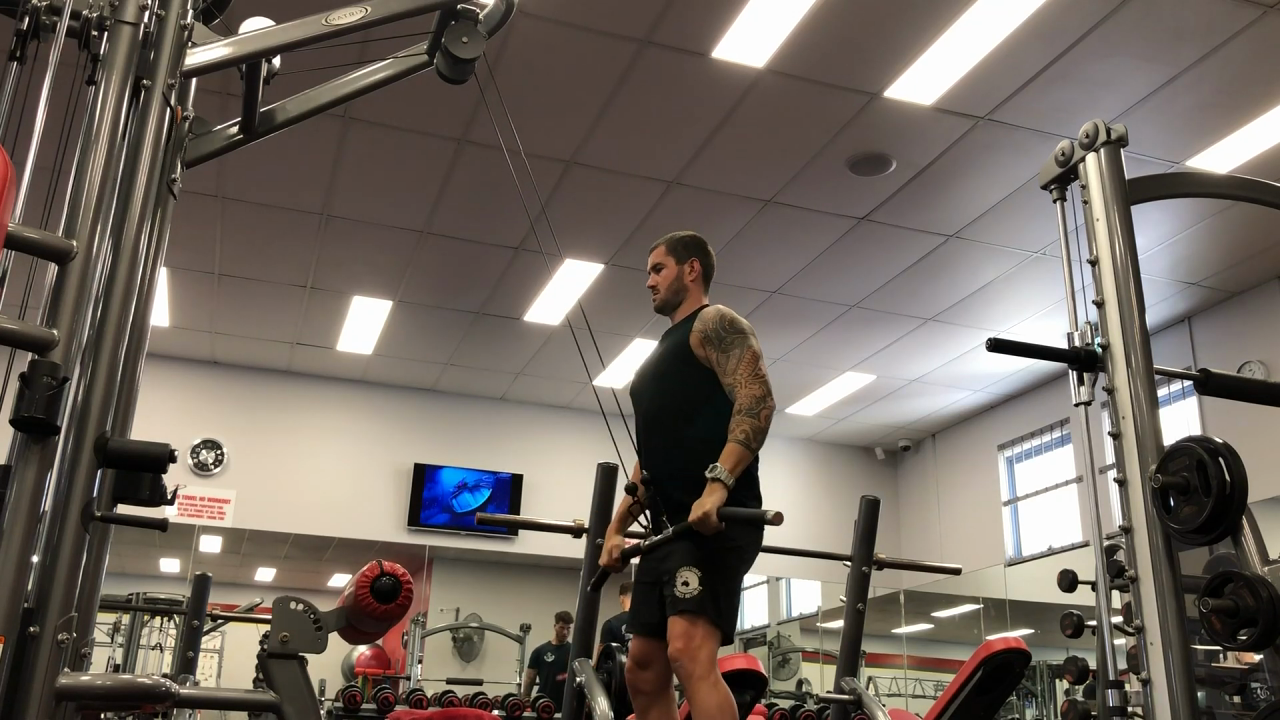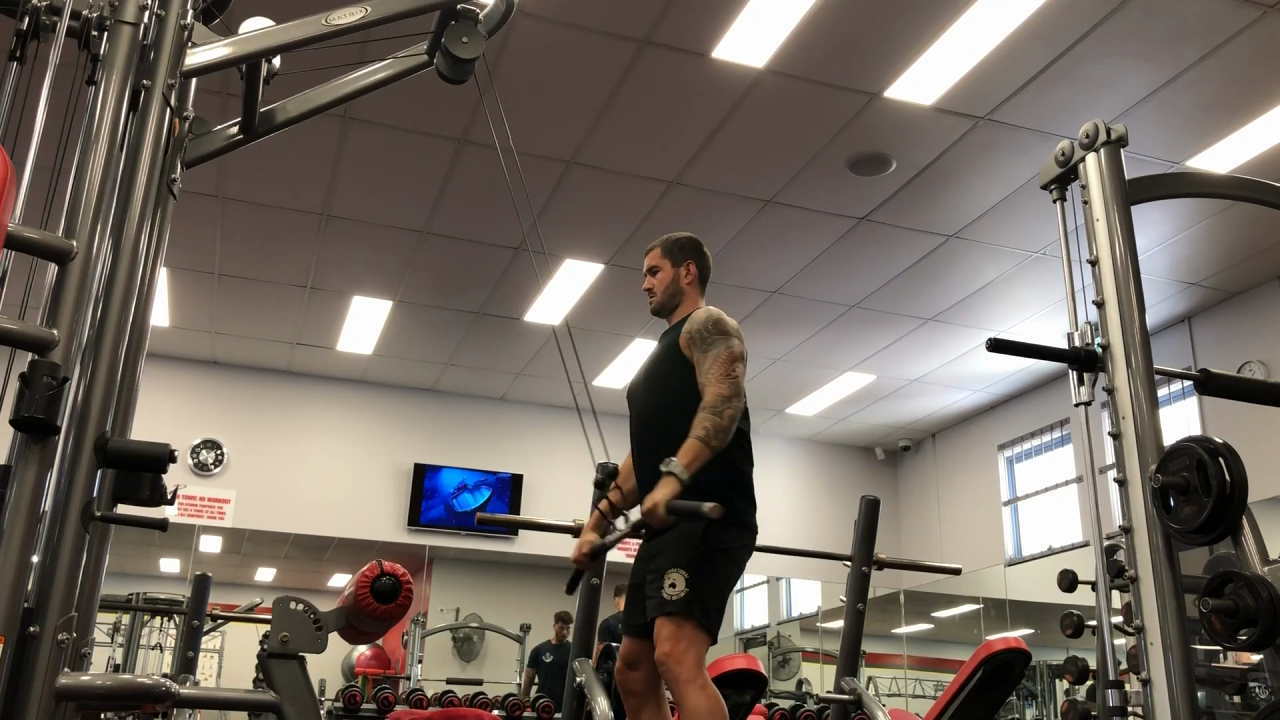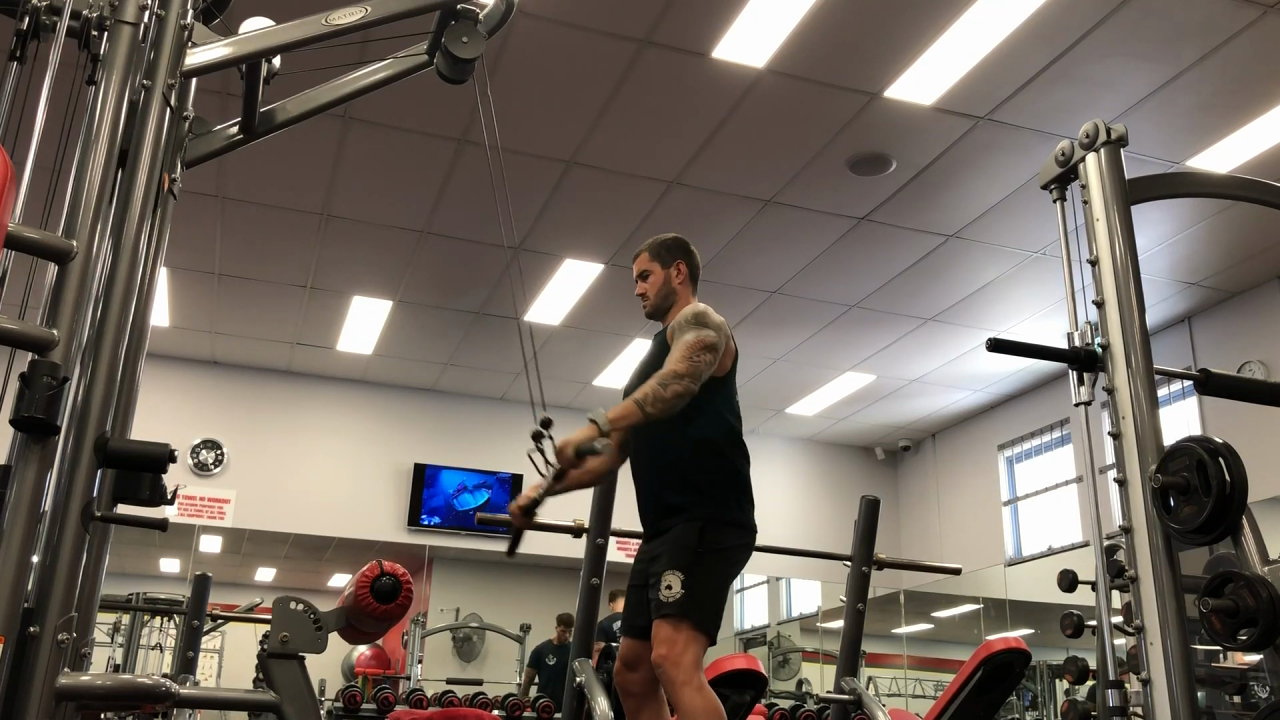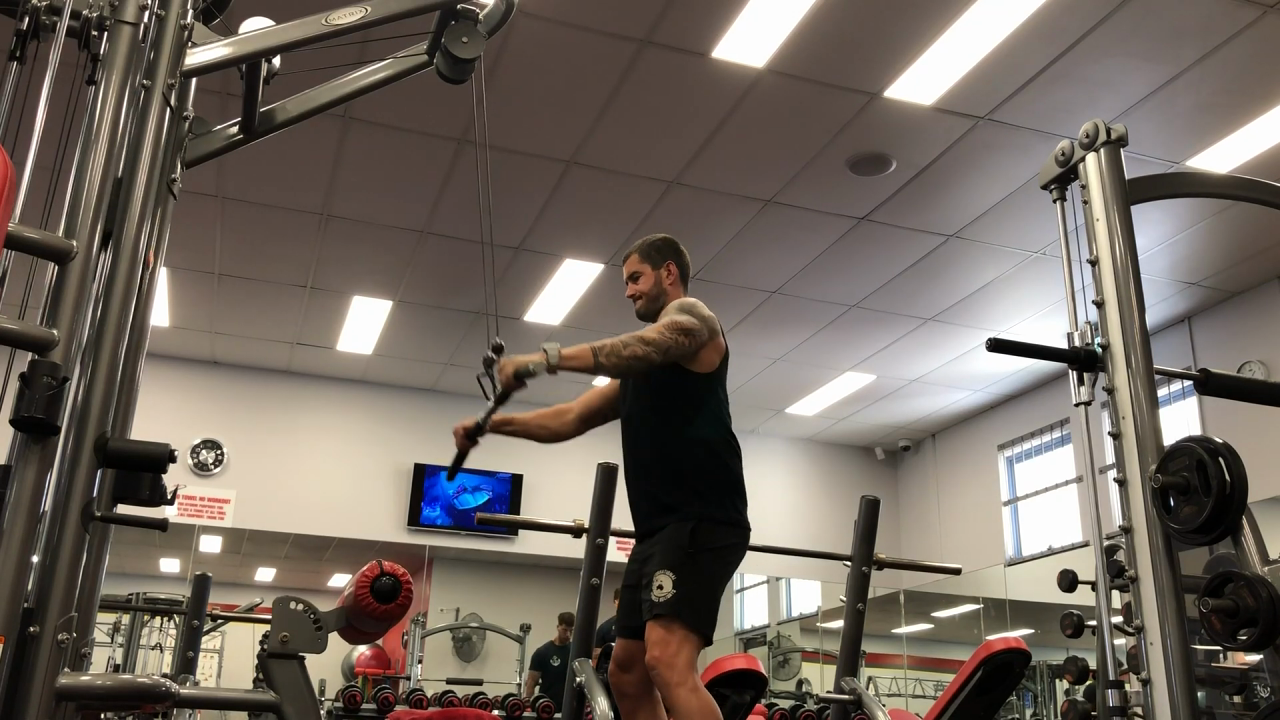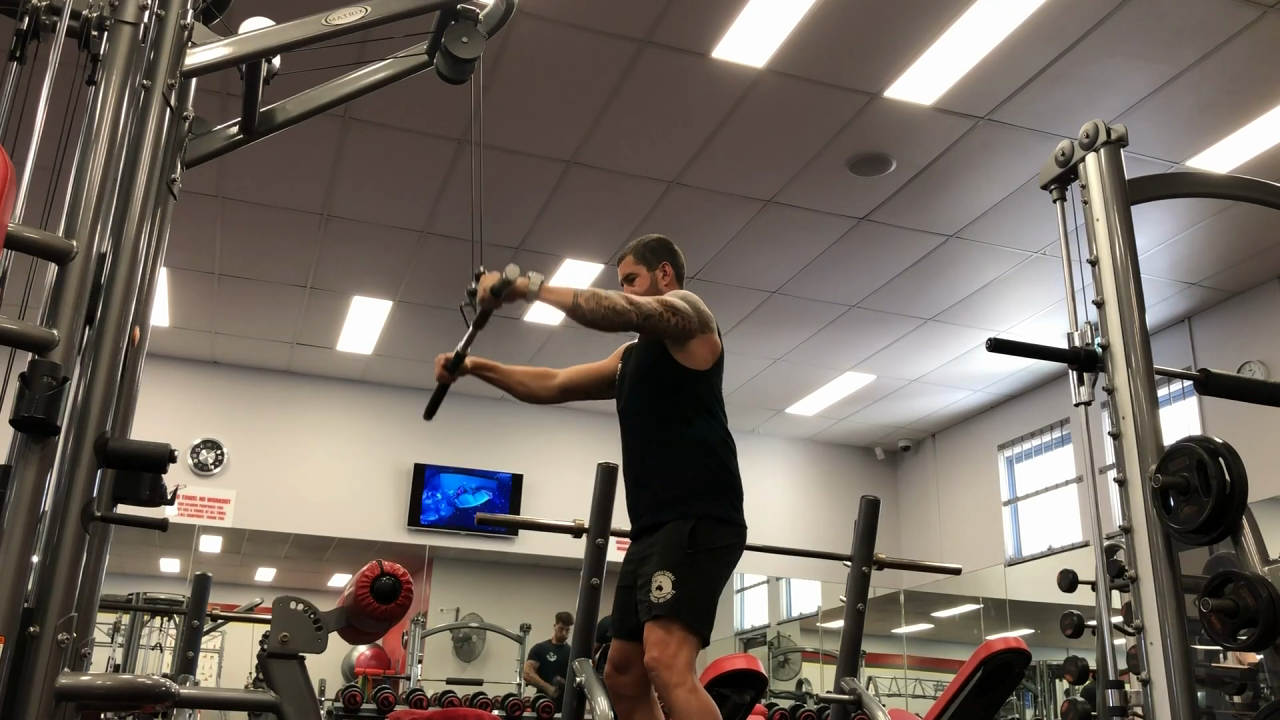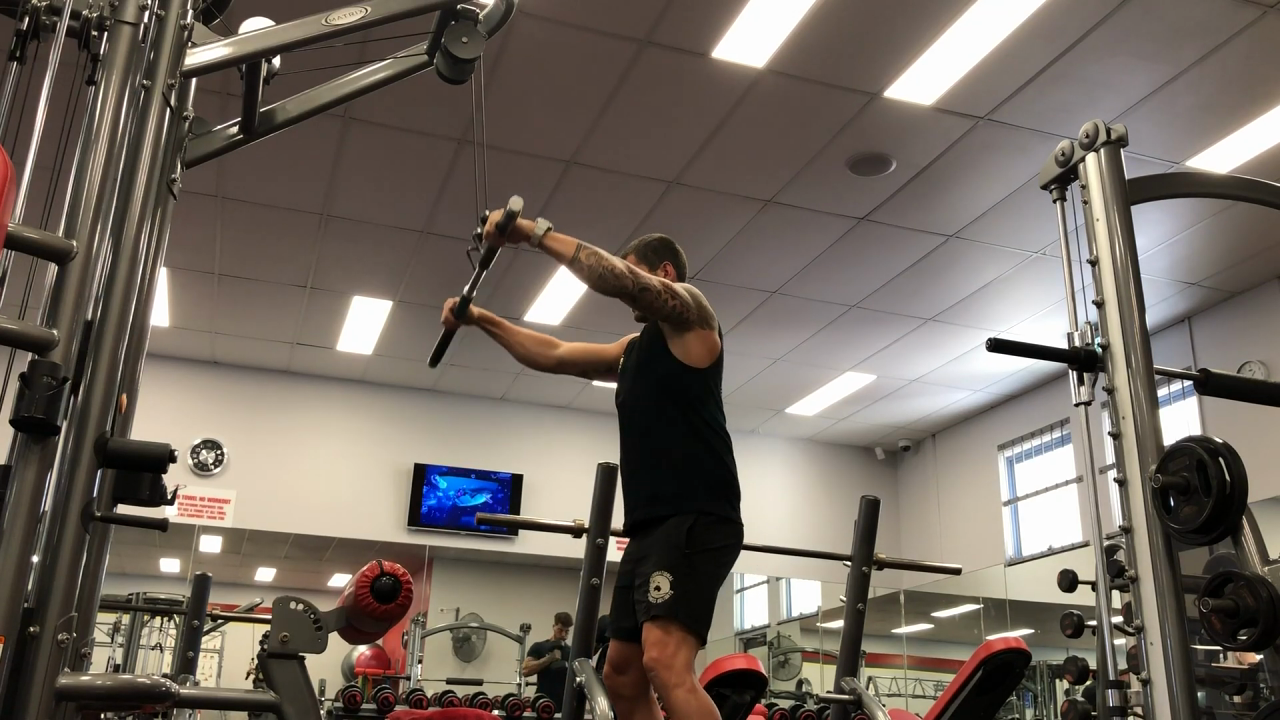
dt=0.3s
person 1, frame 1
left shoulder: (716, 324)
right shoulder: (663, 352)
left elbow: (757, 400)
left wrist: (718, 482)
right wrist: (618, 525)
left hip: (716, 521)
right hip: (670, 528)
left knee: (689, 654)
right knee: (643, 671)
person 1, frame 2
left shoulder: (710, 327)
right shoulder: (662, 355)
left elbow: (723, 403)
right elbow: (641, 455)
left wrist: (674, 477)
right wrist: (596, 523)
left hip: (709, 521)
right hip: (665, 529)
left knee: (677, 657)
right knee: (634, 671)
person 1, frame 3
left shoulder: (698, 322)
right shoulder: (659, 352)
left elbow: (680, 382)
right elbow: (610, 455)
left wrist: (593, 427)
right wrist: (545, 489)
left hip: (706, 521)
right hip: (665, 529)
left knee: (674, 661)
right knee: (633, 671)
person 1, frame 4
left shoulder: (691, 317)
right shoulder: (637, 369)
left elbow: (636, 348)
right elbow: (572, 418)
left wrist: (543, 357)
right wrist: (493, 422)
left hip: (702, 522)
right hip: (660, 529)
left knee: (668, 662)
right knee: (628, 673)
person 1, frame 5
left shoulder: (686, 312)
right shoulder: (632, 358)
left elbow: (619, 312)
right elbow: (555, 385)
left wrist: (527, 285)
right wrist: (474, 367)
left hip: (698, 521)
right hip: (654, 529)
left knee: (666, 662)
right knee: (624, 675)
person 1, frame 6
left shoulder: (689, 314)
right shoulder: (633, 351)
left elbow: (618, 278)
right elbow: (554, 355)
left wrist: (535, 231)
right wrist: (483, 320)
left hip: (694, 520)
right hip: (651, 527)
left knee: (665, 663)
right knee: (622, 674)
